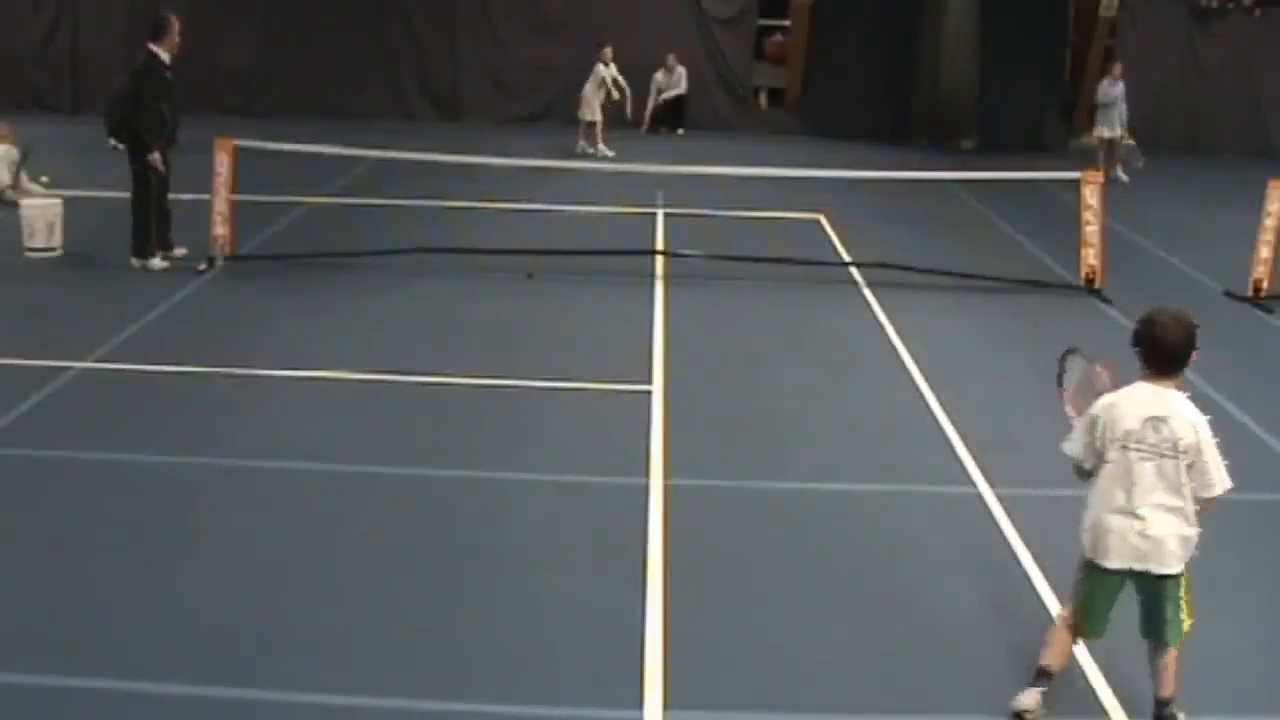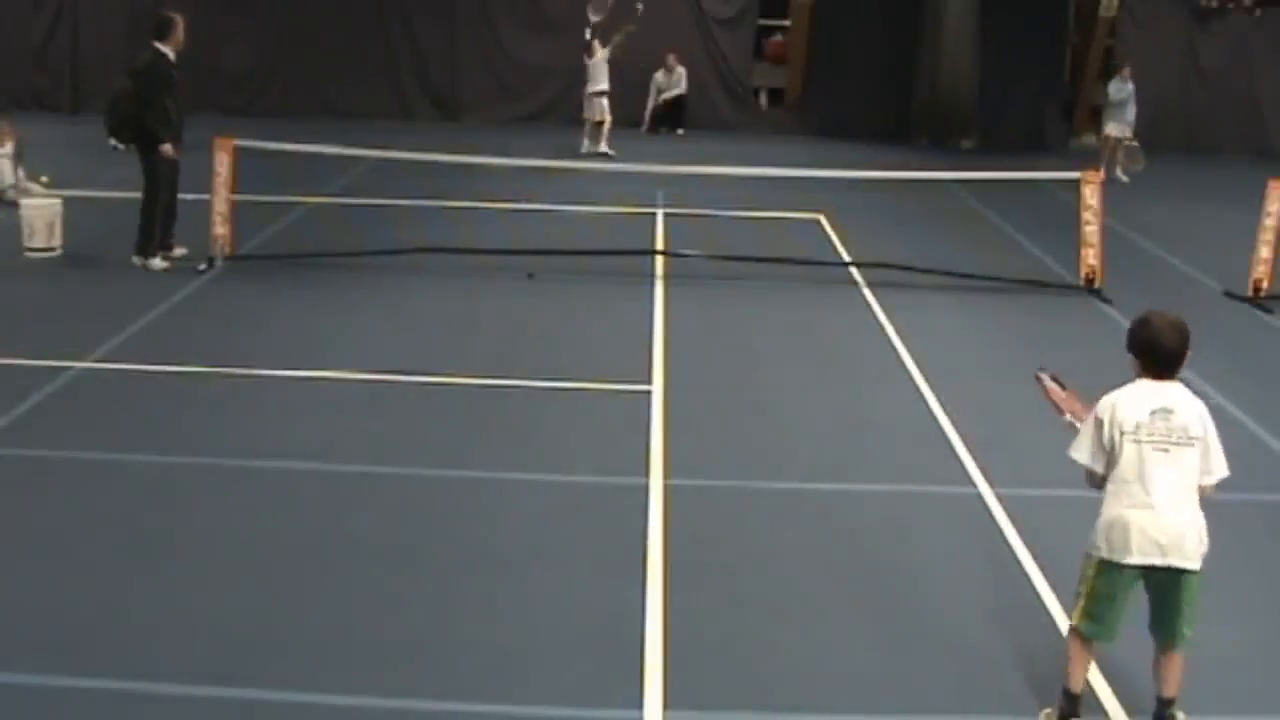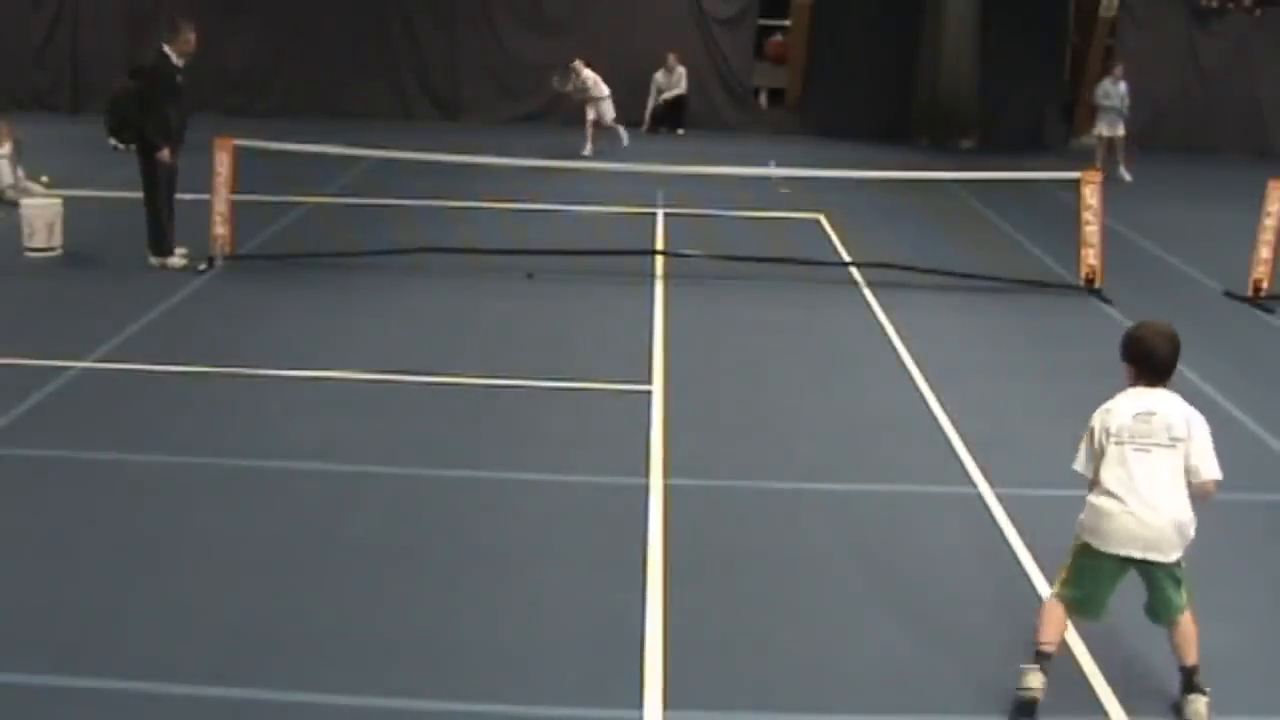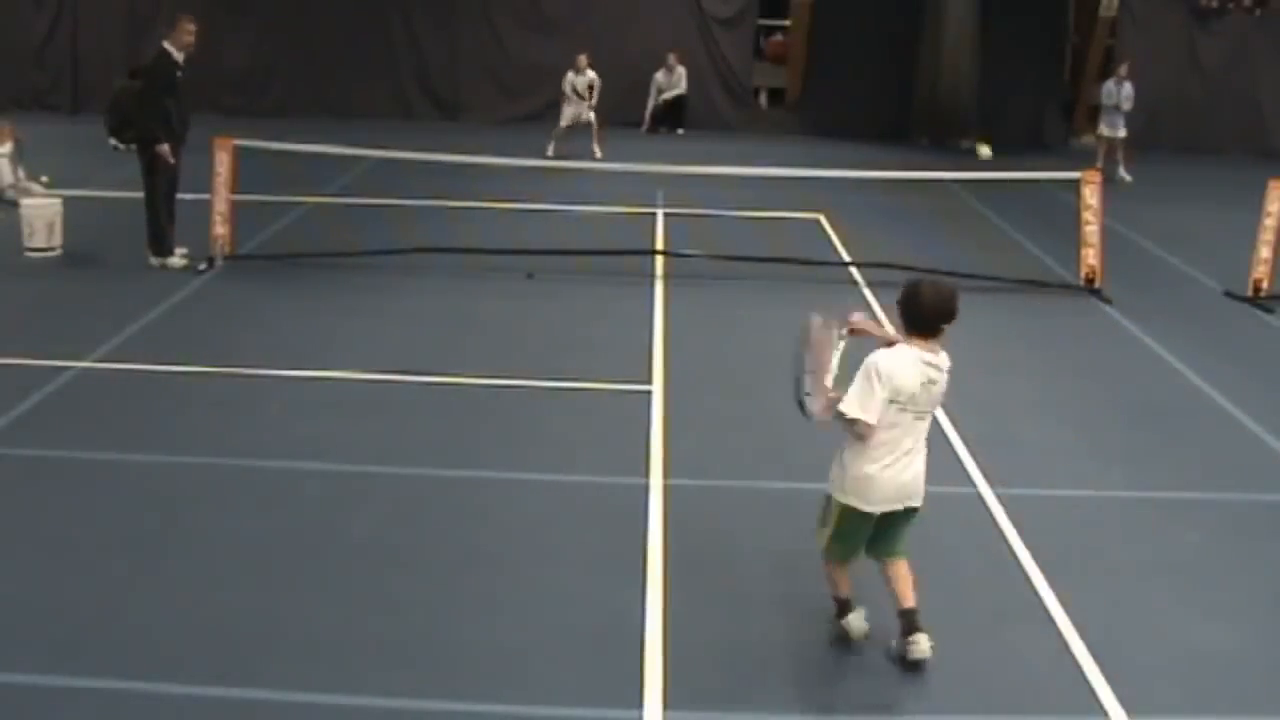
dt=1s
person 1, frame 1
left shoulder: (1108, 407)
right shoulder: (1193, 421)
left elbow: (1083, 469)
right elbow: (1206, 497)
left hip: (1107, 535)
right hip: (1166, 544)
left knee: (1074, 620)
right knee: (1165, 635)
person 1, frame 2
left shoulder: (1113, 405)
right shoulder: (1196, 411)
left elbow: (1095, 477)
right elbow: (1206, 486)
left hip: (1124, 533)
right hip: (1182, 539)
left knee: (1084, 626)
right knee: (1173, 635)
person 1, frame 3
left shoulder: (1107, 412)
right shoulder: (1189, 416)
left elbow: (1093, 481)
right elbow: (1205, 485)
left hip: (1106, 524)
right hip: (1164, 531)
left knee: (1062, 597)
right knee: (1177, 609)
left ankle: (1036, 675)
person 1, frame 4
left shoulder: (881, 364)
right shoulder: (942, 363)
left elbow: (857, 426)
left wrist: (837, 406)
right wrist: (874, 329)
left hip: (862, 482)
right hip: (908, 485)
left knee: (835, 550)
right knee: (891, 553)
left ankle: (849, 613)
right ankle: (913, 634)
person 2, frame 1
left shoulder: (160, 64)
right shoulder: (148, 68)
right elbow: (142, 112)
right wrist: (150, 148)
left hip: (159, 143)
right hip: (147, 147)
left knee: (160, 195)
right knee: (146, 197)
left ankle: (164, 244)
right ankle: (142, 254)
person 2, frame 2
left shoulder: (165, 62)
right shoulder: (153, 65)
right elbow: (149, 107)
right wrist: (162, 140)
left hip: (168, 140)
right hip: (156, 142)
left knee: (168, 194)
right knee: (156, 195)
left ankle: (164, 244)
right ankle: (144, 252)
person 2, frame 3
left shoulder: (175, 65)
right shoulder: (158, 68)
right elbow: (150, 110)
right wrist: (159, 145)
left hip: (170, 141)
right hip: (156, 145)
left knee: (167, 195)
right knee: (158, 197)
left ankle: (166, 244)
right ankle: (160, 252)
person 2, frame 4
left shoulder: (177, 62)
right shoulder: (159, 64)
right elbow: (150, 105)
left wrist: (176, 137)
right wrist: (159, 140)
left hip: (172, 140)
right hip: (158, 143)
left knee: (168, 194)
right knee: (158, 196)
left ankle: (166, 245)
right ankle: (160, 252)
